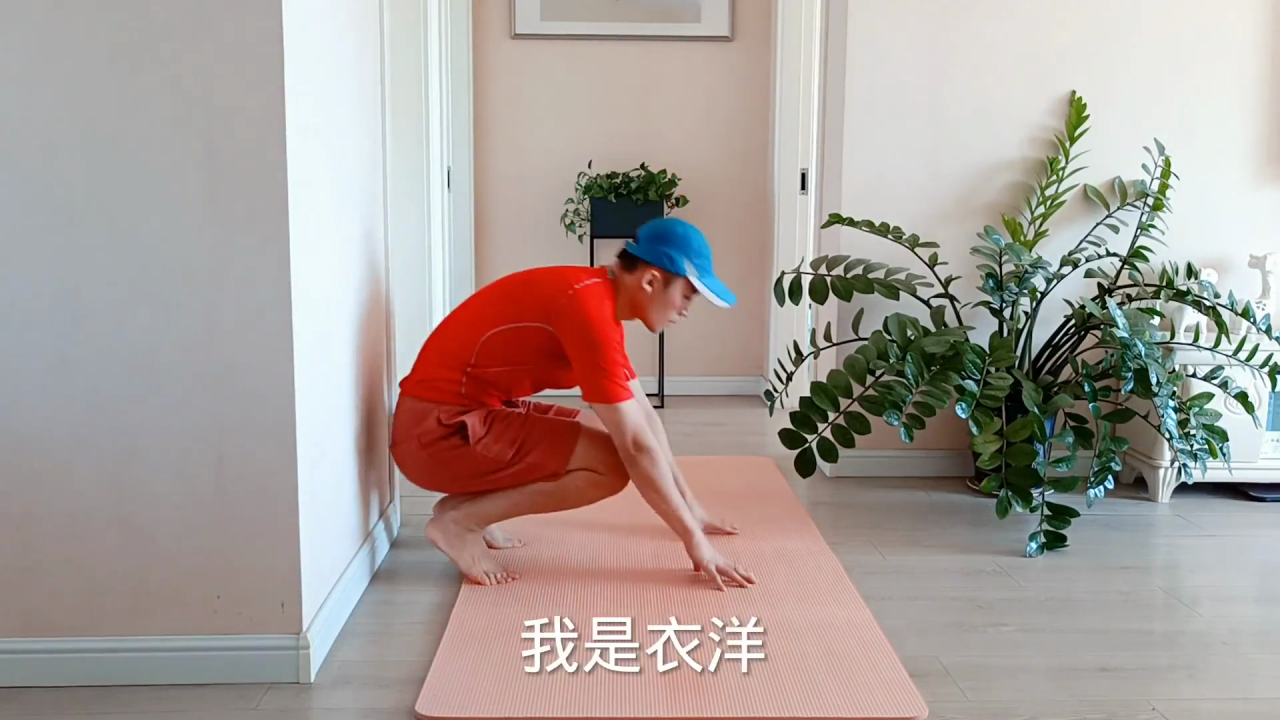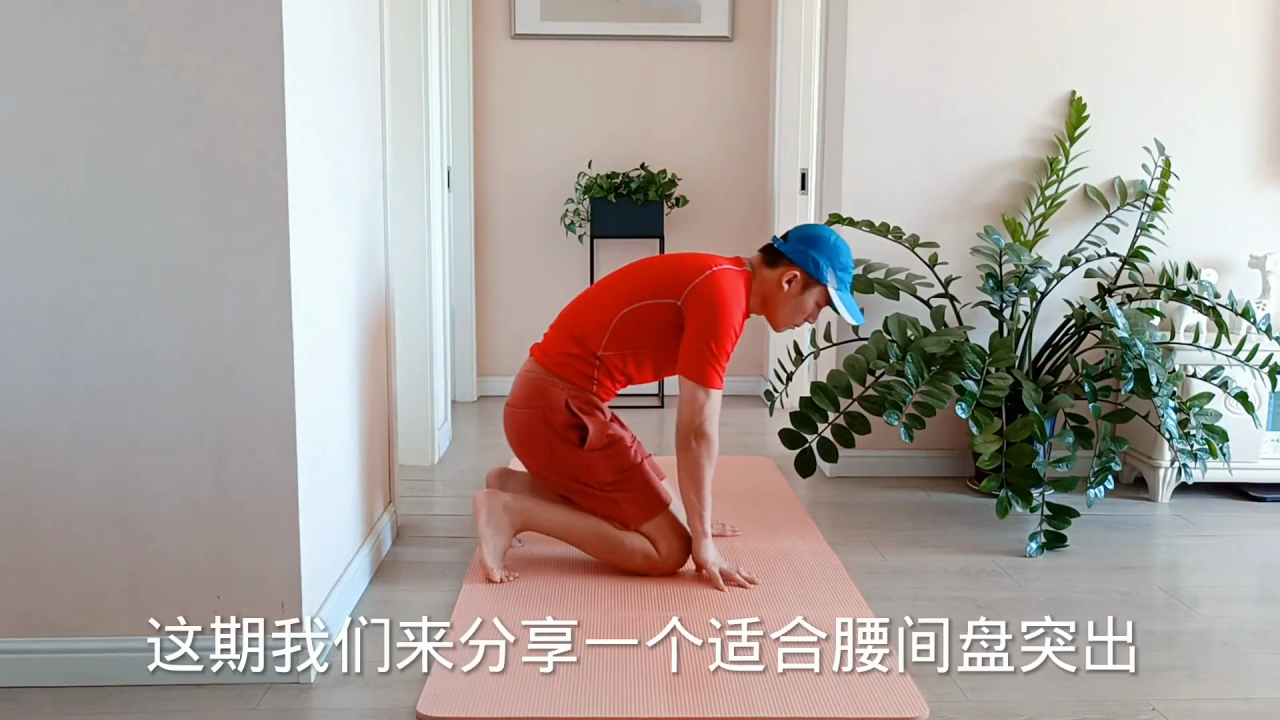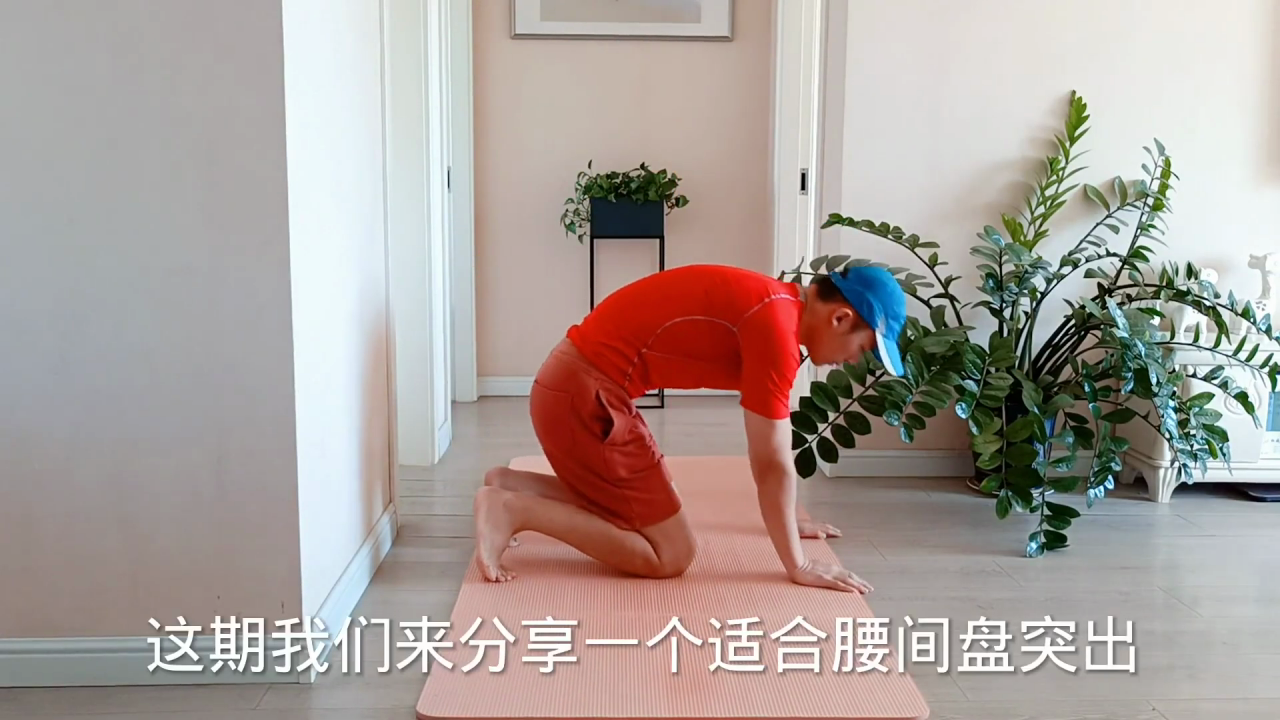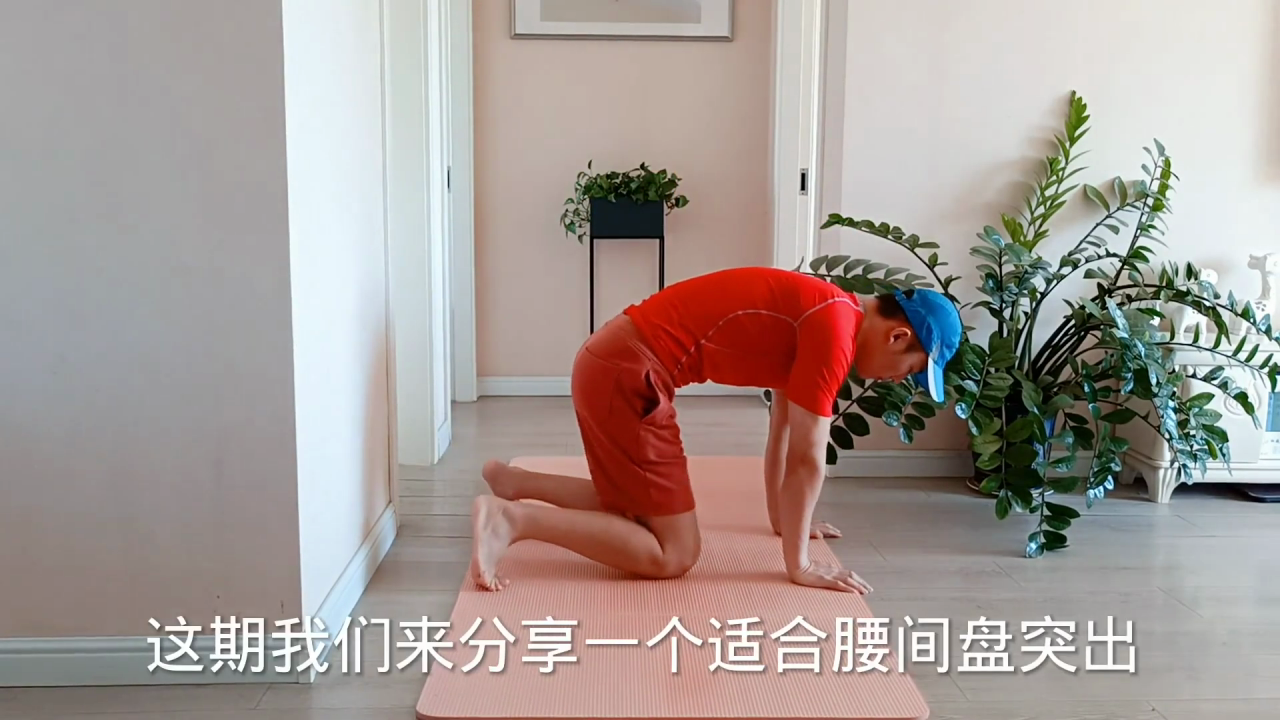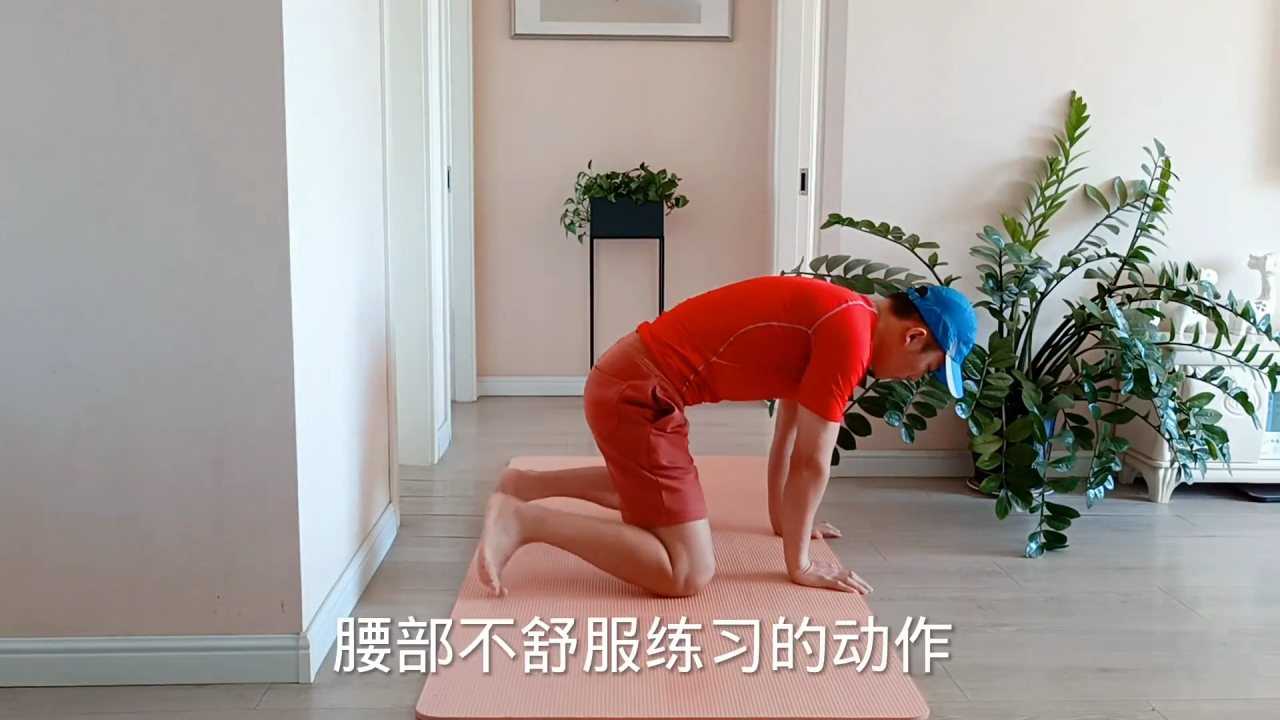
dt=0.7s
person 1, frame 1
left shoulder: (597, 298)
right shoulder: (590, 310)
left elbow: (643, 417)
right elbow: (636, 444)
left wrist: (689, 505)
right wrist: (693, 538)
left hip: (457, 414)
right hip: (436, 432)
left knee: (609, 437)
right knee: (611, 464)
left ankle: (473, 503)
right ankle: (461, 521)
person 1, frame 2
left shoulder: (723, 282)
right shoulder: (723, 296)
left elbow: (693, 422)
right elbow: (696, 431)
left wrist: (694, 520)
right wrist: (702, 541)
left hip: (555, 396)
right hip: (558, 407)
left knee: (651, 512)
right knee: (668, 551)
left ankle: (515, 486)
right ankle: (512, 511)
person 1, frame 3
left shoulder: (774, 304)
right shoulder: (776, 324)
left elbow: (768, 444)
right elbow: (772, 463)
left wrist: (787, 523)
right wrist: (797, 564)
left hip: (577, 382)
right hip: (585, 394)
left knee: (641, 510)
right knee: (671, 555)
left ankle: (513, 486)
right ankle: (511, 510)
person 1, frame 4
left shoulder: (819, 312)
right shoulder: (835, 328)
left elbow: (783, 430)
right elbow: (806, 458)
left wrist: (783, 520)
right wrist: (798, 563)
left hip: (609, 359)
right hip: (628, 374)
left knee: (636, 511)
right knee: (671, 554)
left ankle: (513, 482)
right ankle: (510, 519)
person 1, frame 5
left shoulder: (830, 315)
right shoulder: (850, 334)
left elbow: (789, 431)
right elbow: (811, 461)
left wrist: (784, 520)
right wrist: (798, 563)
left hip: (624, 374)
right hip: (637, 393)
left knee: (652, 494)
right knee: (688, 574)
left ankle: (526, 485)
right ankle: (521, 520)
